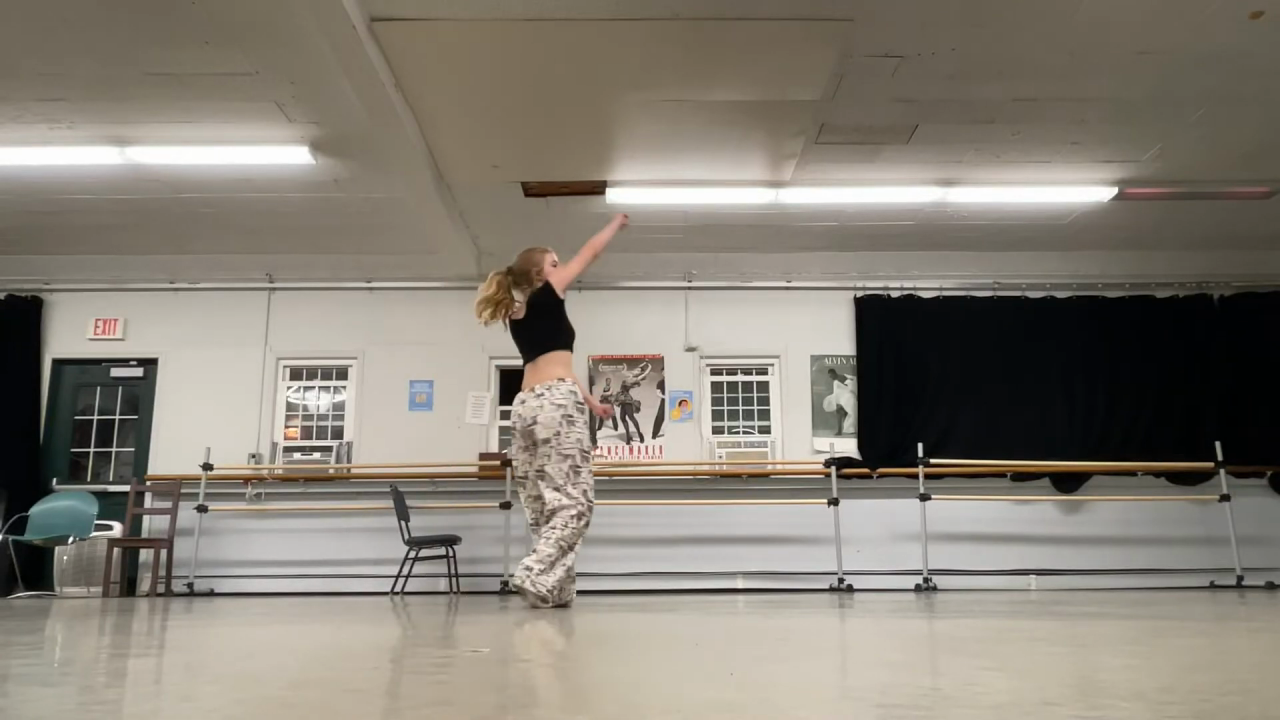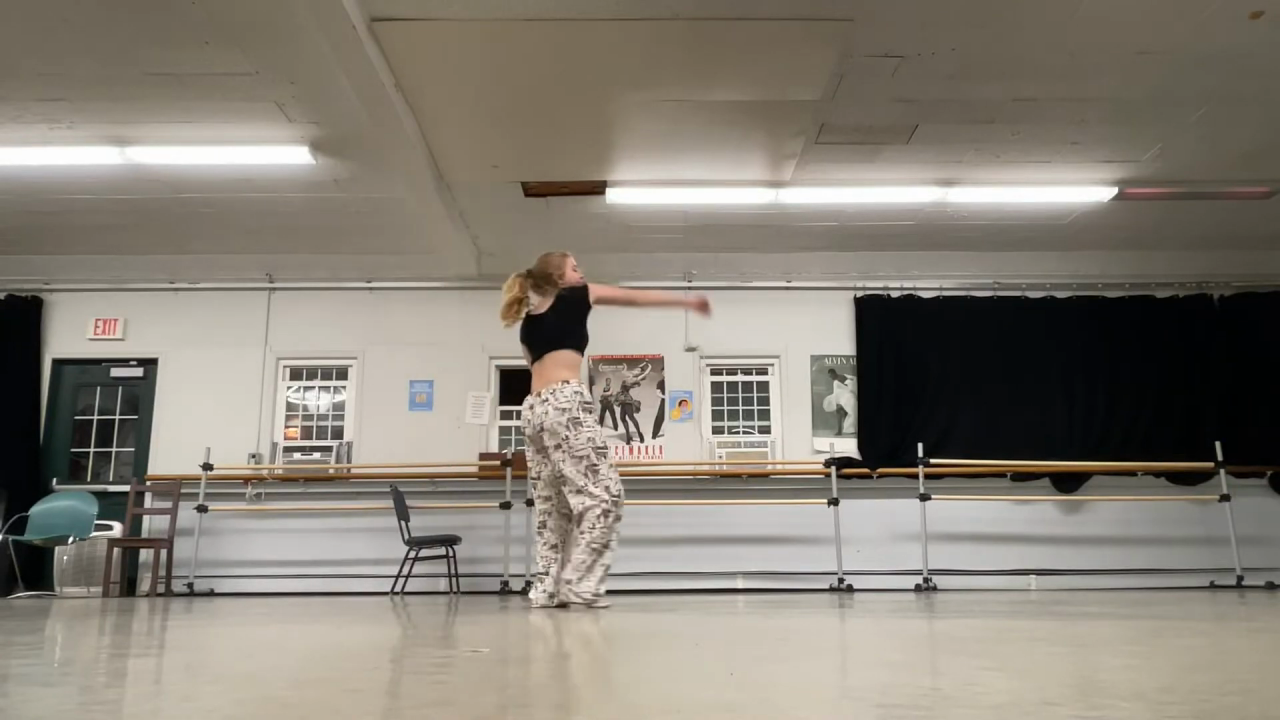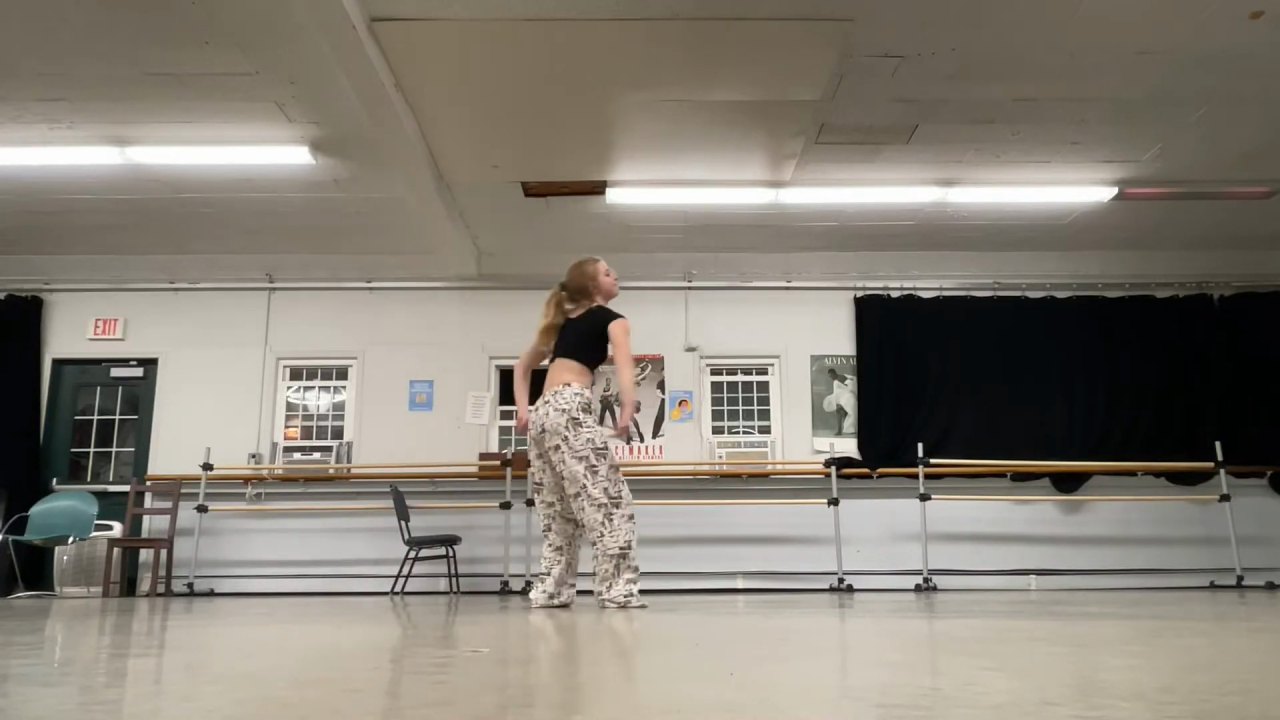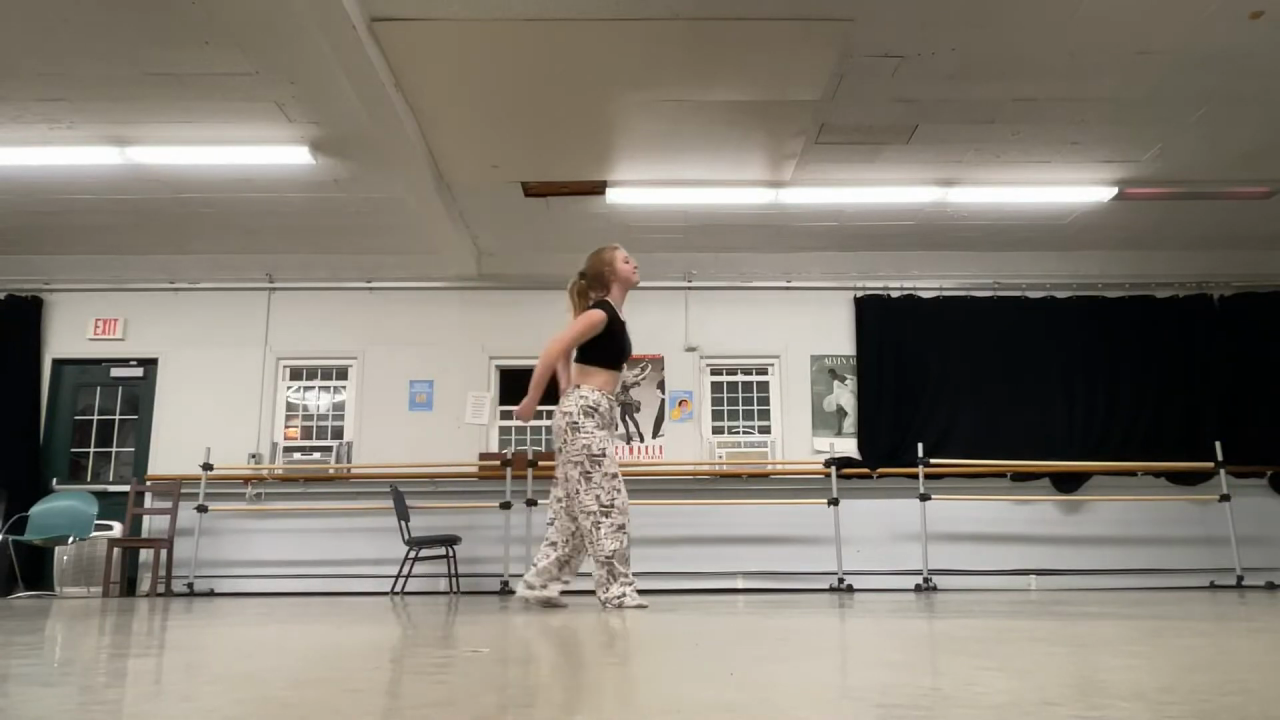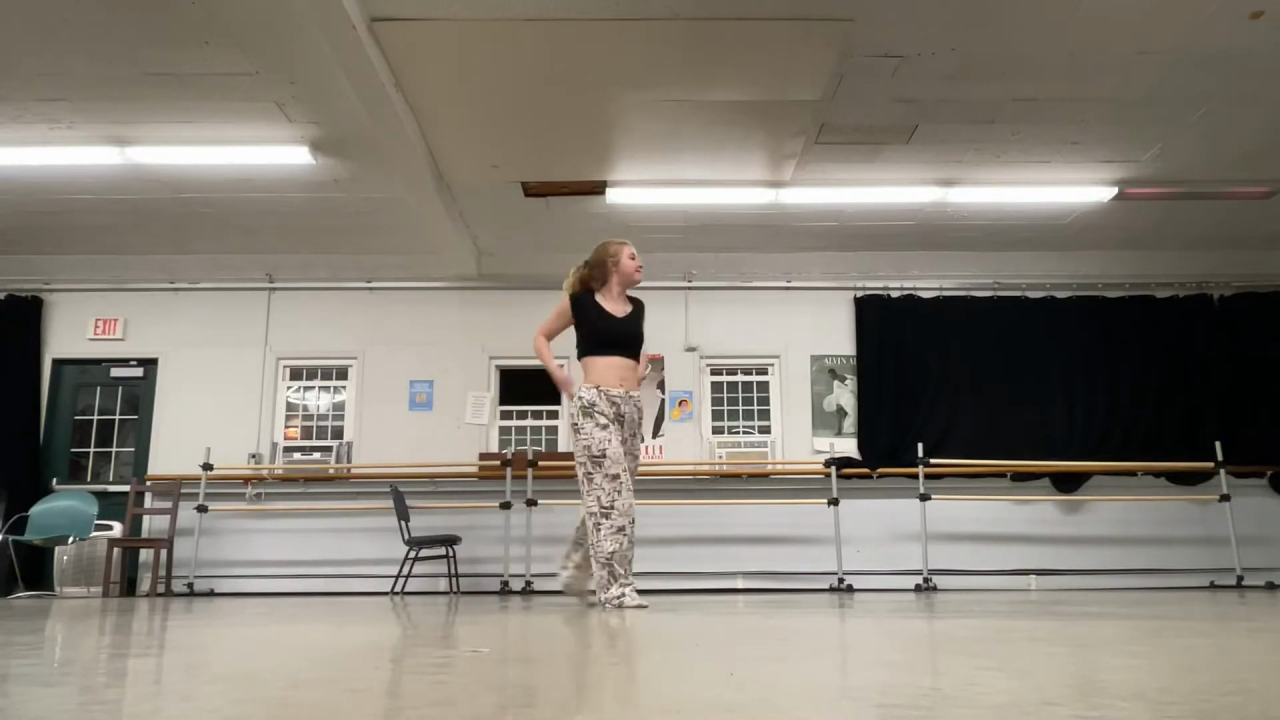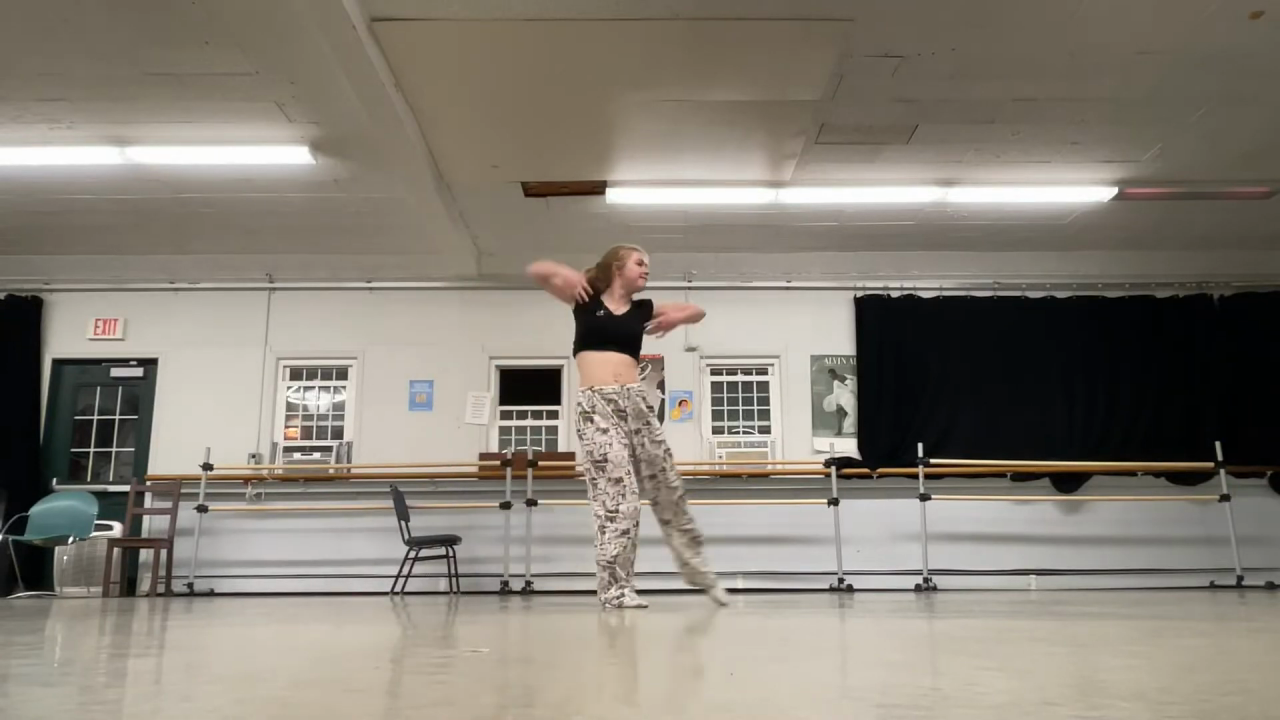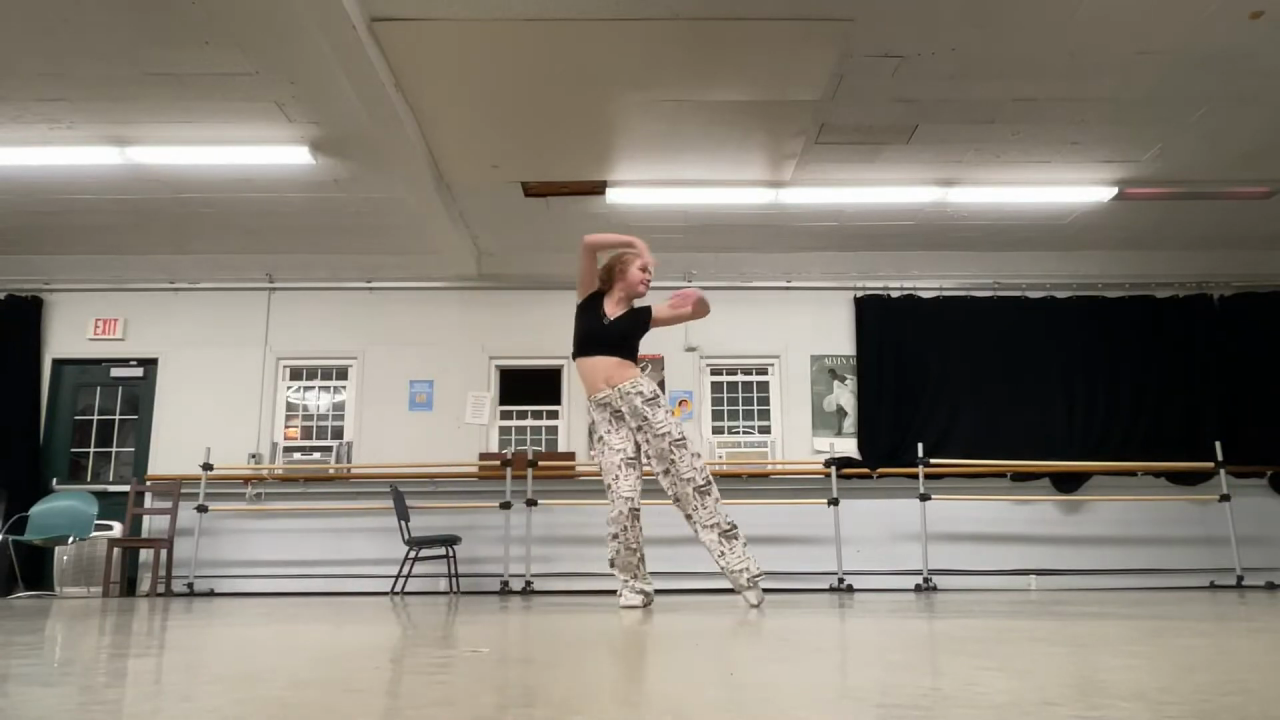
dt=0.2s
person 1, frame 1
left shoulder: (516, 315)
right shoulder: (545, 293)
right elbow: (590, 253)
left wrist: (589, 401)
right wrist: (616, 222)
left hip: (525, 406)
right hip: (557, 402)
left knee: (546, 504)
right knee: (576, 499)
left ankle: (552, 586)
right ankle: (537, 576)
person 1, frame 2
left shoulder: (528, 323)
right shoulder: (574, 296)
right elbow: (635, 296)
right wrist: (686, 301)
left hip: (533, 409)
right hip: (568, 404)
left knee: (551, 507)
right knee: (602, 496)
left ankle: (547, 588)
right ankle: (580, 584)
person 1, frame 3
left shoulder: (568, 319)
right shoulder: (612, 319)
left elbow: (524, 363)
right elbow: (623, 358)
left wrist: (522, 408)
right wrist: (628, 406)
left hip: (545, 412)
right hip: (571, 408)
left knee: (560, 510)
right knee: (609, 499)
left ankle: (550, 590)
right ankle: (617, 588)
person 1, frame 4
left shoulder: (611, 313)
right shoulder: (600, 313)
left elbow: (562, 354)
right elbow: (553, 350)
right wrist: (531, 399)
left hip: (594, 413)
right hip: (587, 411)
left knee: (572, 506)
right knee: (606, 500)
left ankle: (540, 582)
right ankle: (614, 588)
person 1, frame 5
left shoulder: (637, 306)
right shoulder: (580, 302)
right elbow: (541, 337)
left wrist: (640, 369)
right wrist: (555, 370)
left hip: (629, 408)
right hip: (594, 406)
left knee: (608, 501)
right knee: (610, 500)
left ankle: (577, 570)
right ankle: (616, 588)
person 1, frame 6
left shoulder: (644, 307)
right shoulder: (584, 297)
left elbow: (697, 311)
right elbow: (536, 271)
left wrist: (677, 317)
right wrist: (564, 272)
left hip: (637, 403)
right hip: (595, 407)
left knee: (669, 494)
right knee: (616, 500)
left ankle: (698, 573)
right ankle: (615, 588)
person 1, frame 7
left shoulder: (643, 315)
right shoulder: (589, 299)
left elbow: (700, 311)
right elbow: (590, 243)
left wrist: (695, 294)
right wrist: (636, 243)
left hip: (642, 399)
right hip: (604, 411)
left knee: (693, 483)
right knee: (624, 499)
left ankle: (742, 570)
right ankle: (632, 585)
